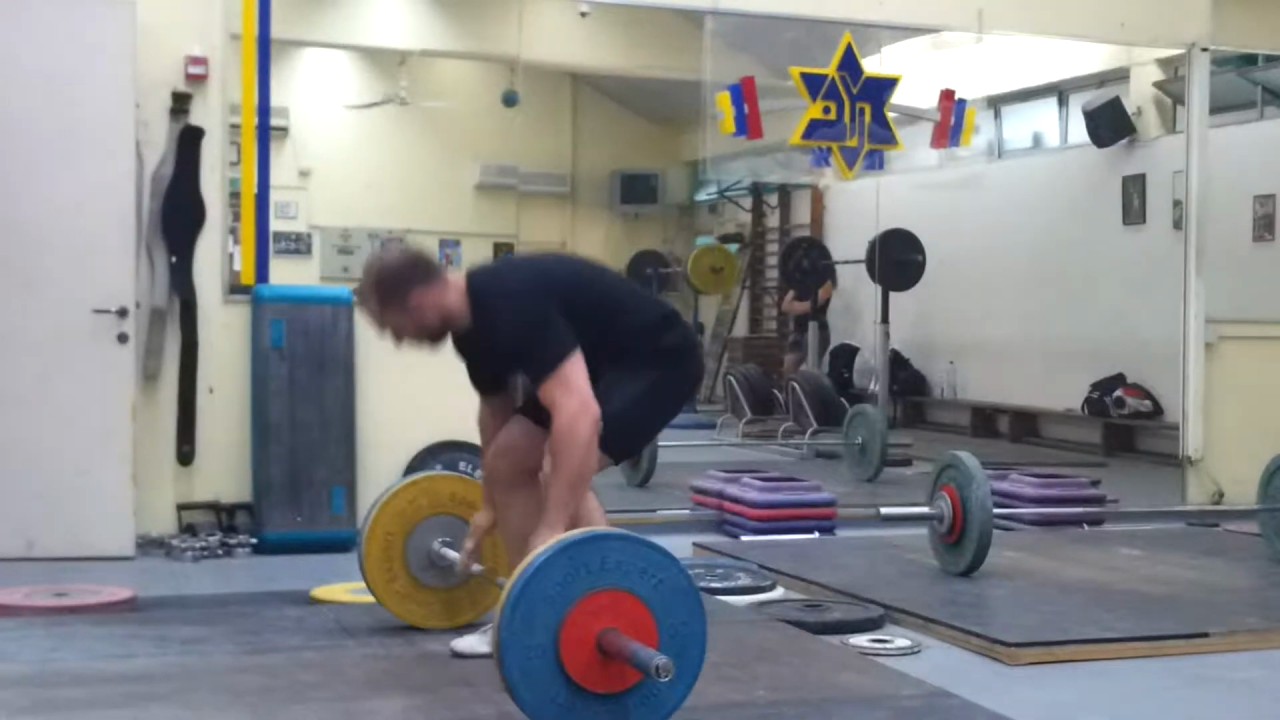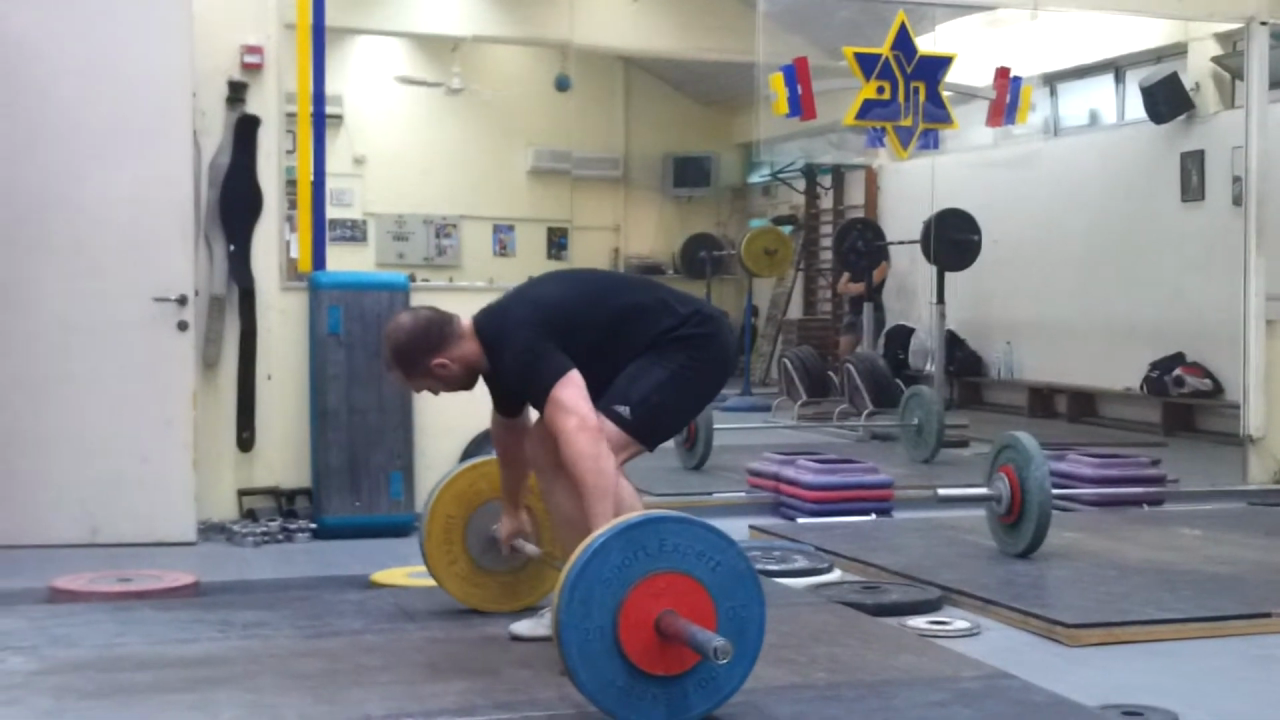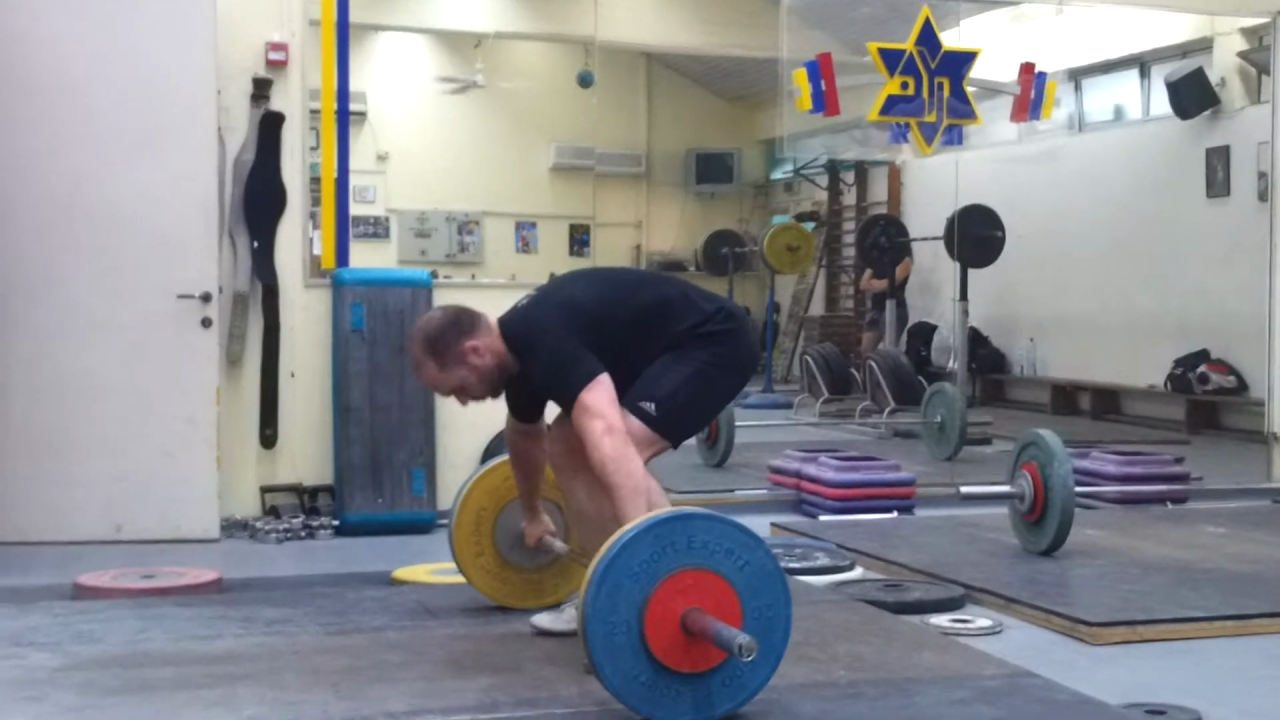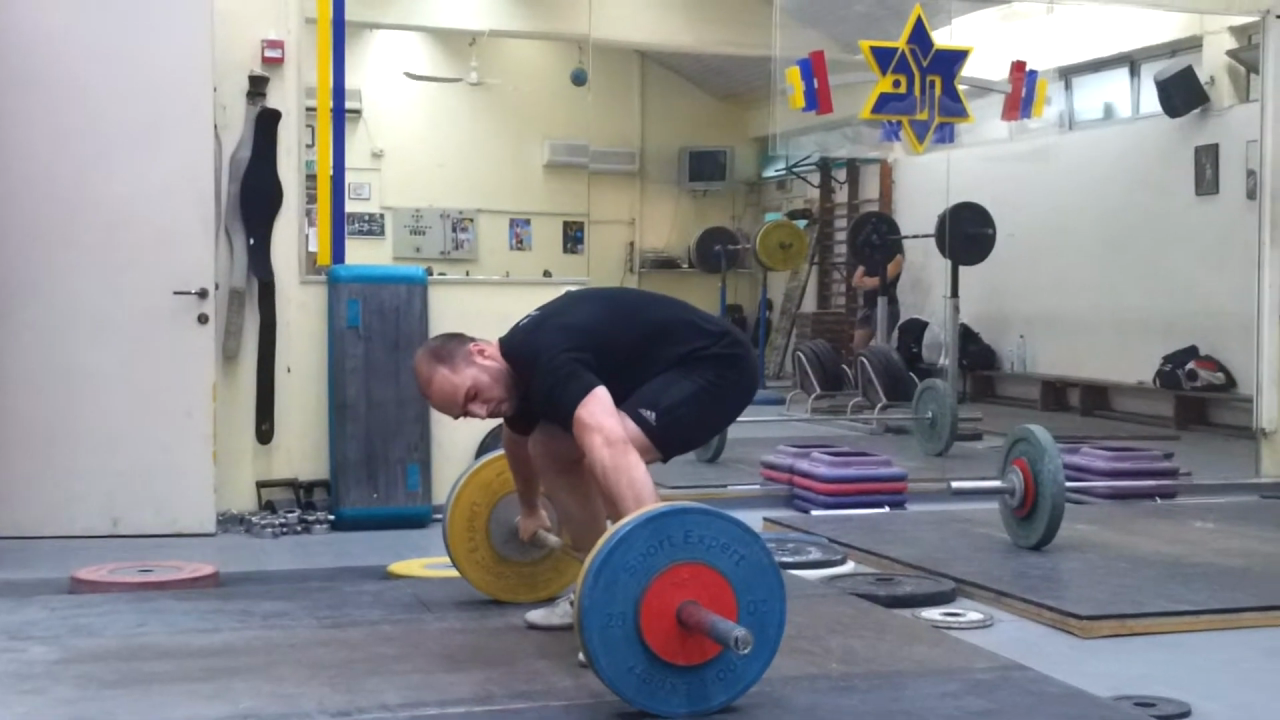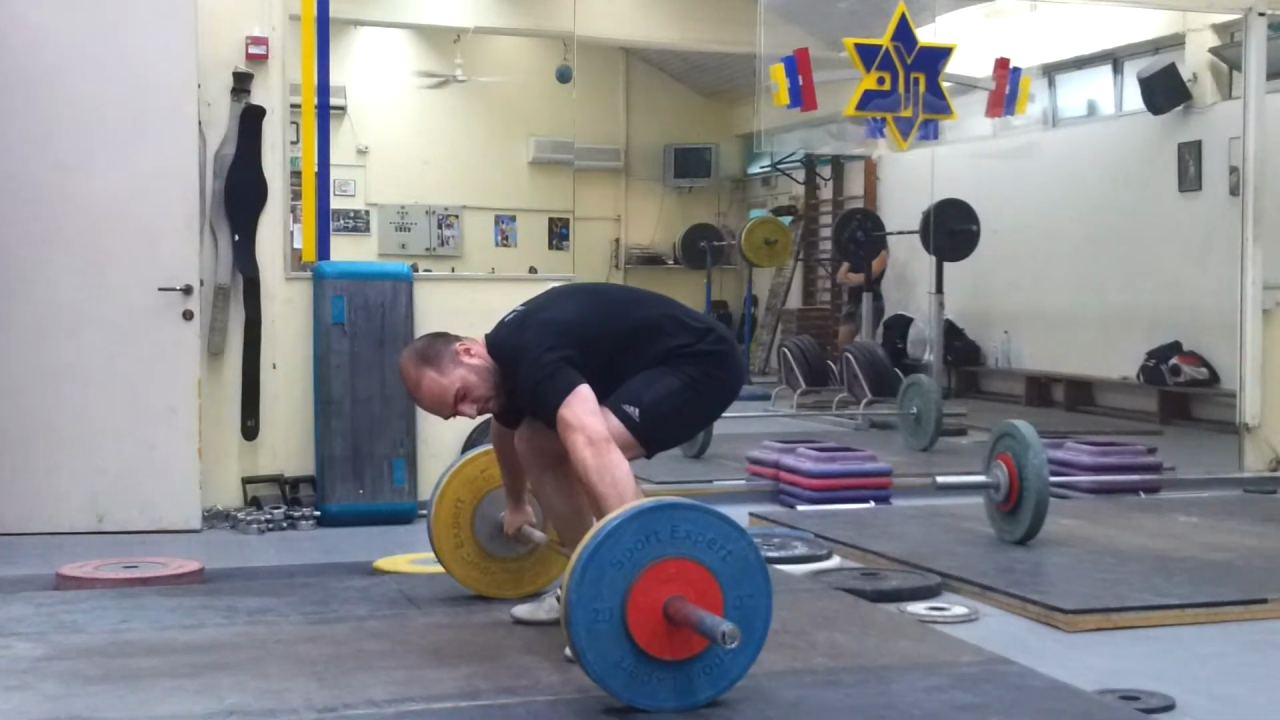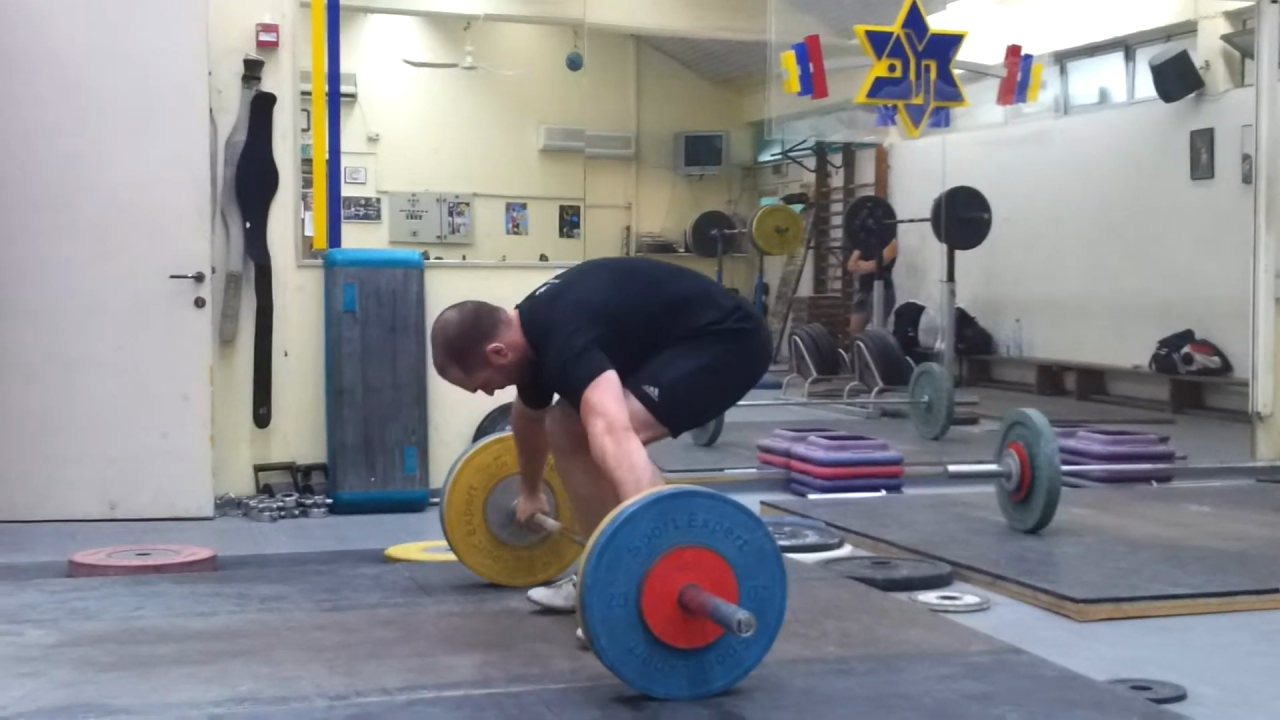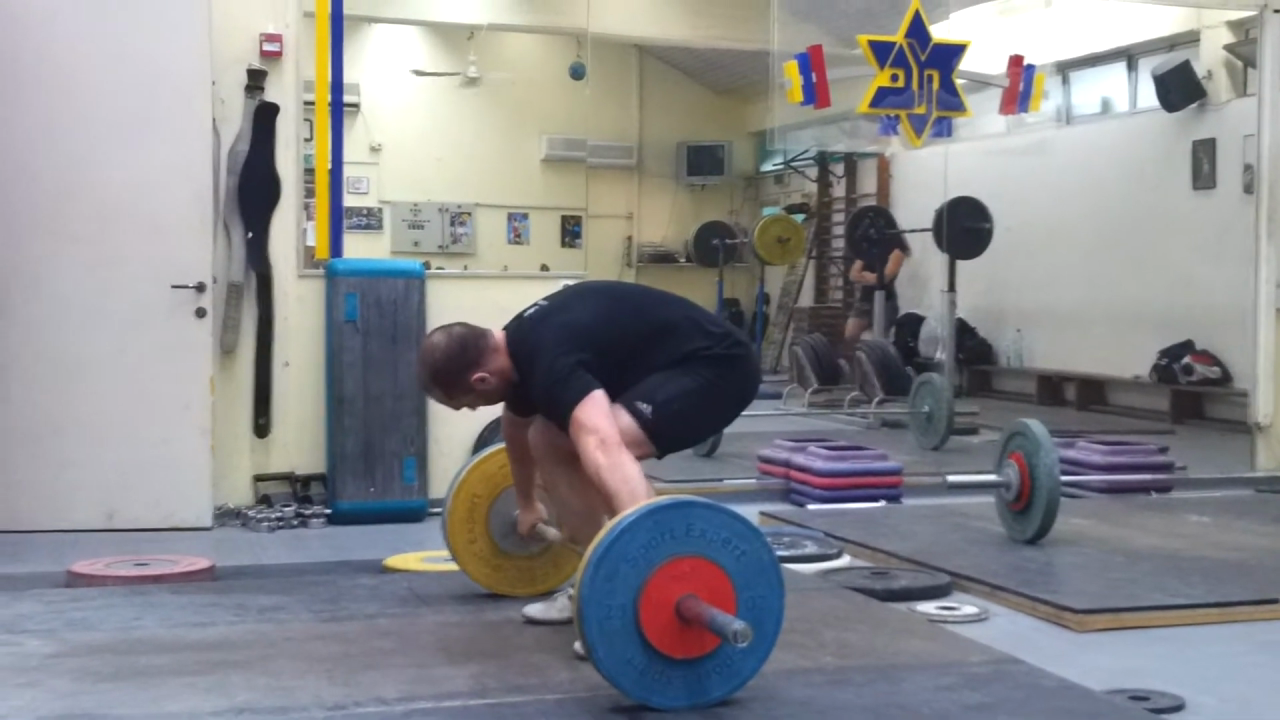
dt=0.7s
person 1, frame 1
left shoulder: (513, 306)
right shoulder: (471, 323)
left elbow: (579, 414)
right elbow: (498, 410)
left wrist: (550, 532)
right wrist: (490, 504)
left hip: (656, 360)
right hip: (603, 361)
left knee: (565, 471)
right knee: (508, 462)
person 1, frame 2
left shoulder: (518, 343)
right shoulder: (495, 340)
left elbow: (581, 432)
right elbow: (511, 428)
right wrist: (512, 511)
left hip: (692, 344)
right hip: (642, 348)
left knee: (593, 455)
right knee: (544, 448)
person 1, frame 3
left shoulder: (547, 342)
right shoulder: (519, 347)
left elbow: (607, 437)
right elbow: (525, 435)
right wrist: (533, 514)
left hip: (715, 342)
right hip: (663, 346)
left knee: (605, 452)
right knee: (565, 446)
person 1, frame 4
left shoulder: (547, 362)
right shoulder: (520, 363)
left elbow: (610, 447)
right elbow: (519, 439)
right wrist: (530, 511)
left hip: (716, 367)
left knee: (606, 458)
right knee: (548, 449)
person 1, frame 5
left shoulder: (533, 359)
right shoulder: (507, 356)
left elbow: (593, 446)
right elbow: (507, 432)
right wrist: (516, 506)
left hip: (701, 362)
right hip: (647, 363)
left knee: (589, 450)
right knee: (534, 442)
person 1, frame 6
left shoulder: (565, 339)
right shoulder: (531, 332)
left elbow: (612, 433)
right elbow: (529, 415)
right wrist: (530, 495)
left hip: (726, 340)
right hip: (671, 336)
left knee: (604, 430)
right knee: (564, 427)
person 1, frame 7
left shoulder: (551, 360)
right shoulder: (518, 345)
left elbow: (604, 451)
right elbow: (517, 427)
right wrist: (527, 504)
left hip: (718, 365)
right hip: (666, 362)
left knee: (598, 442)
right knee: (547, 438)
